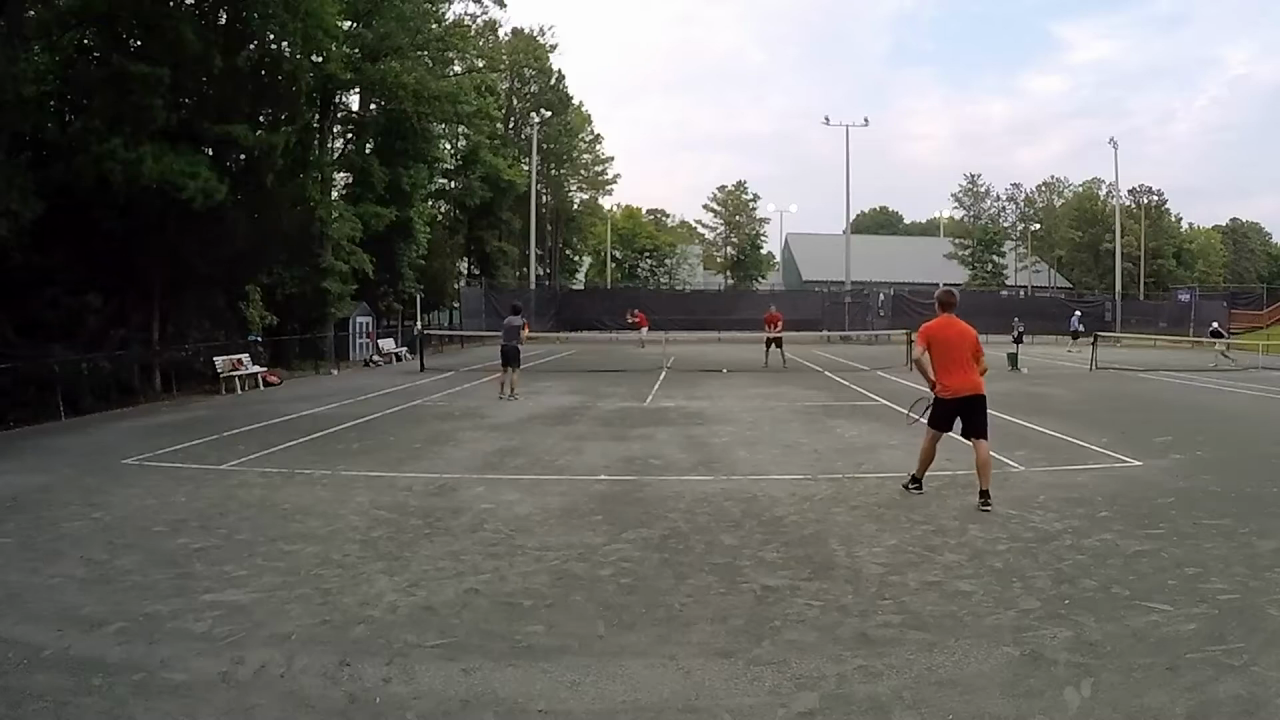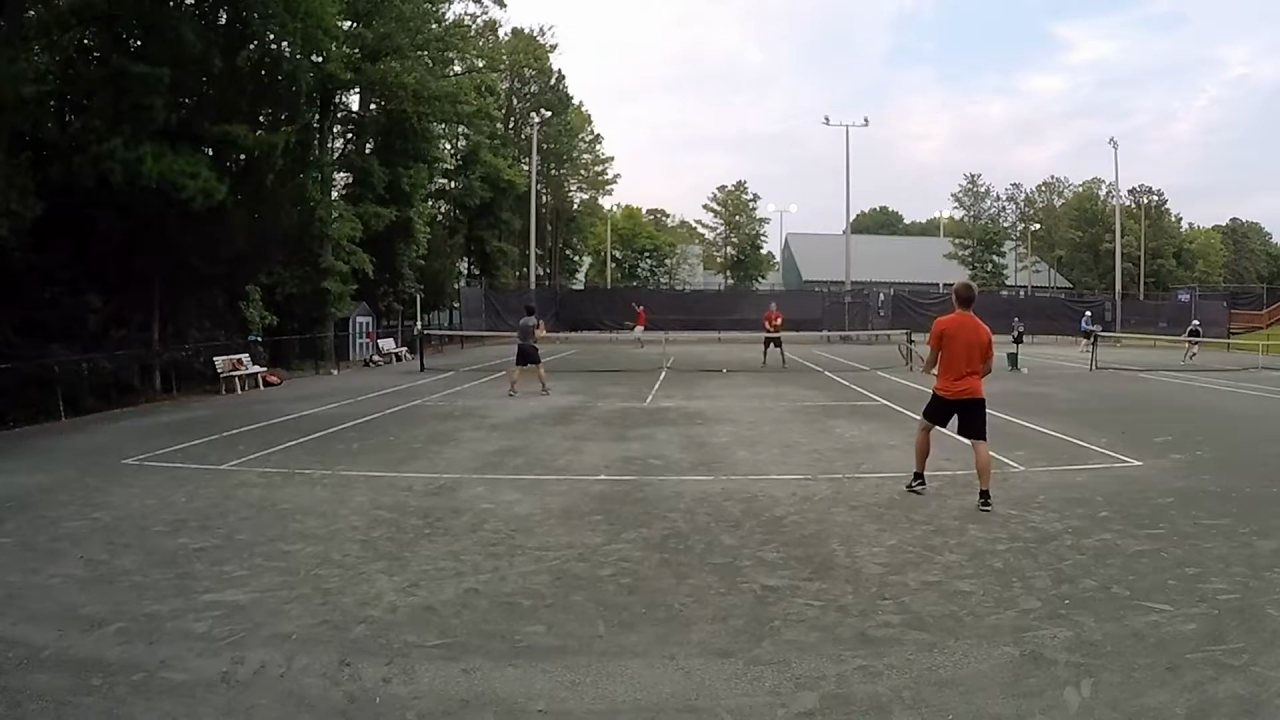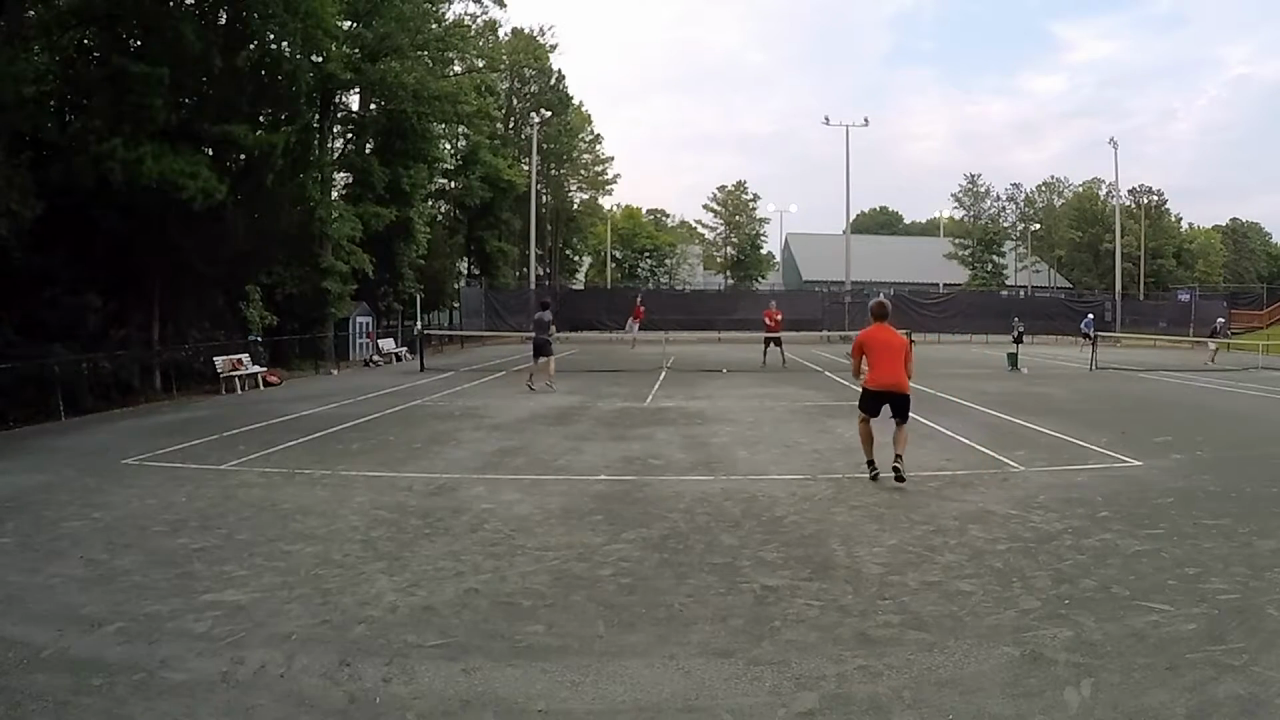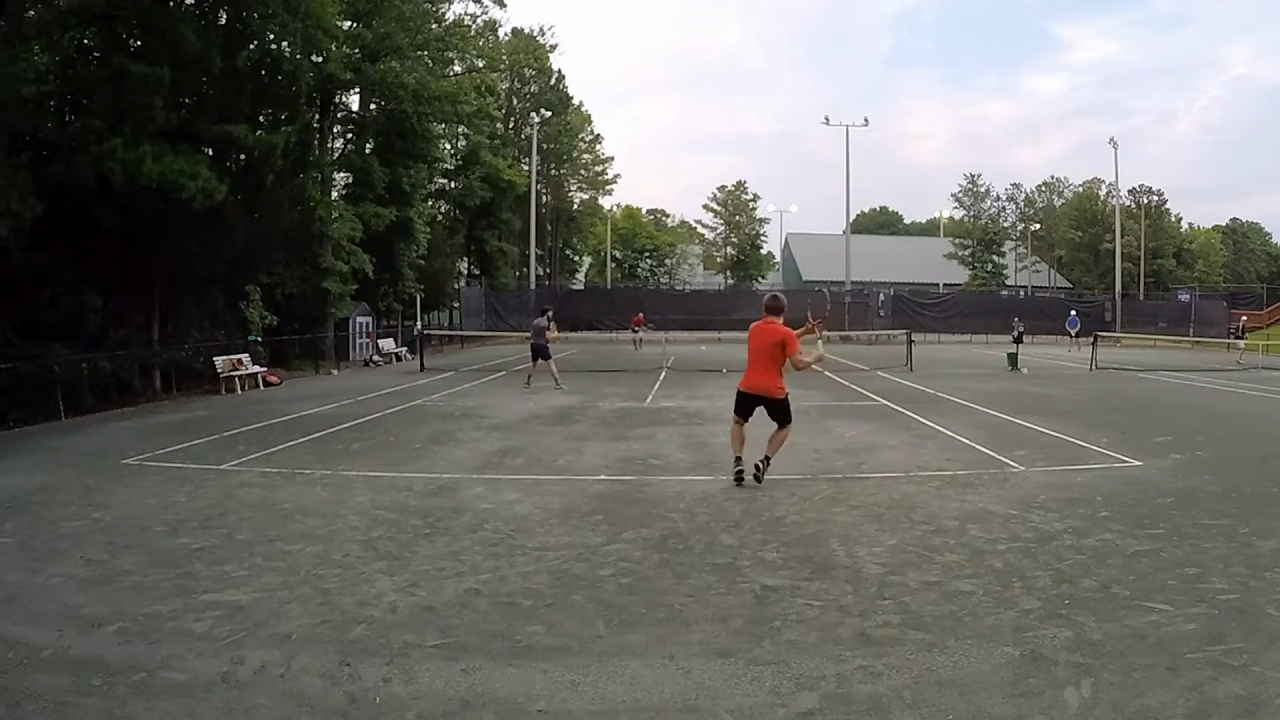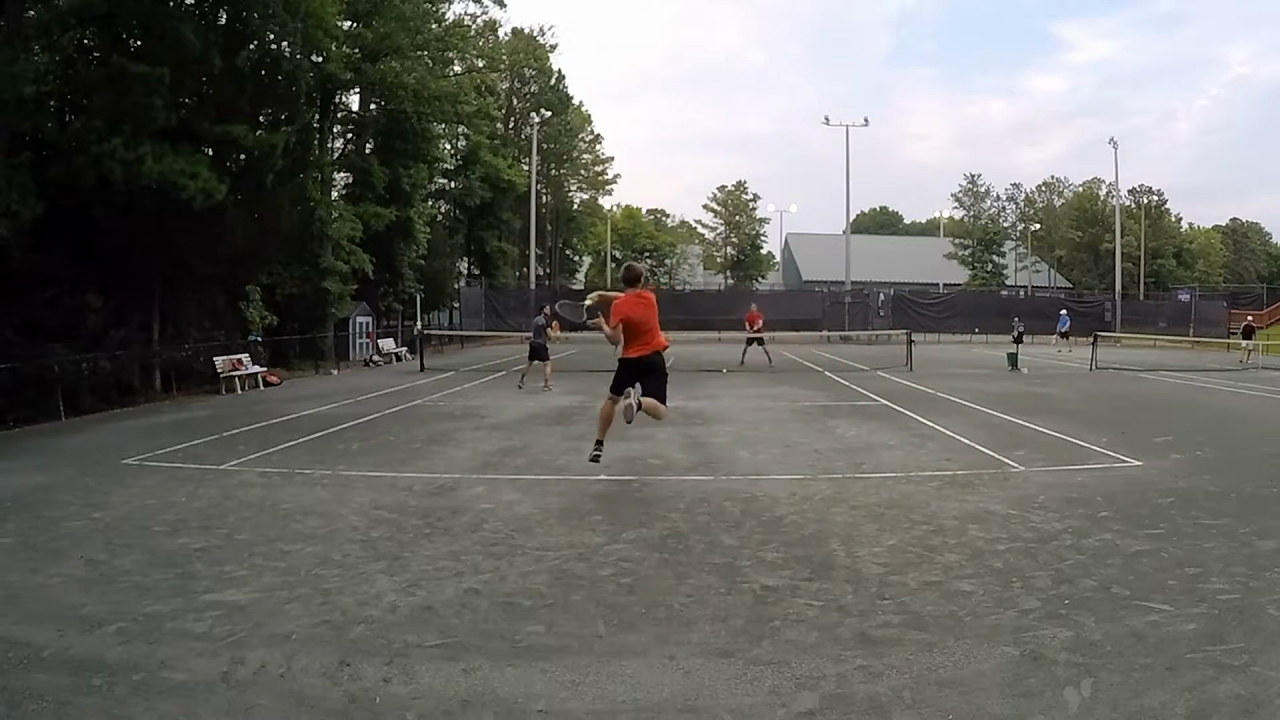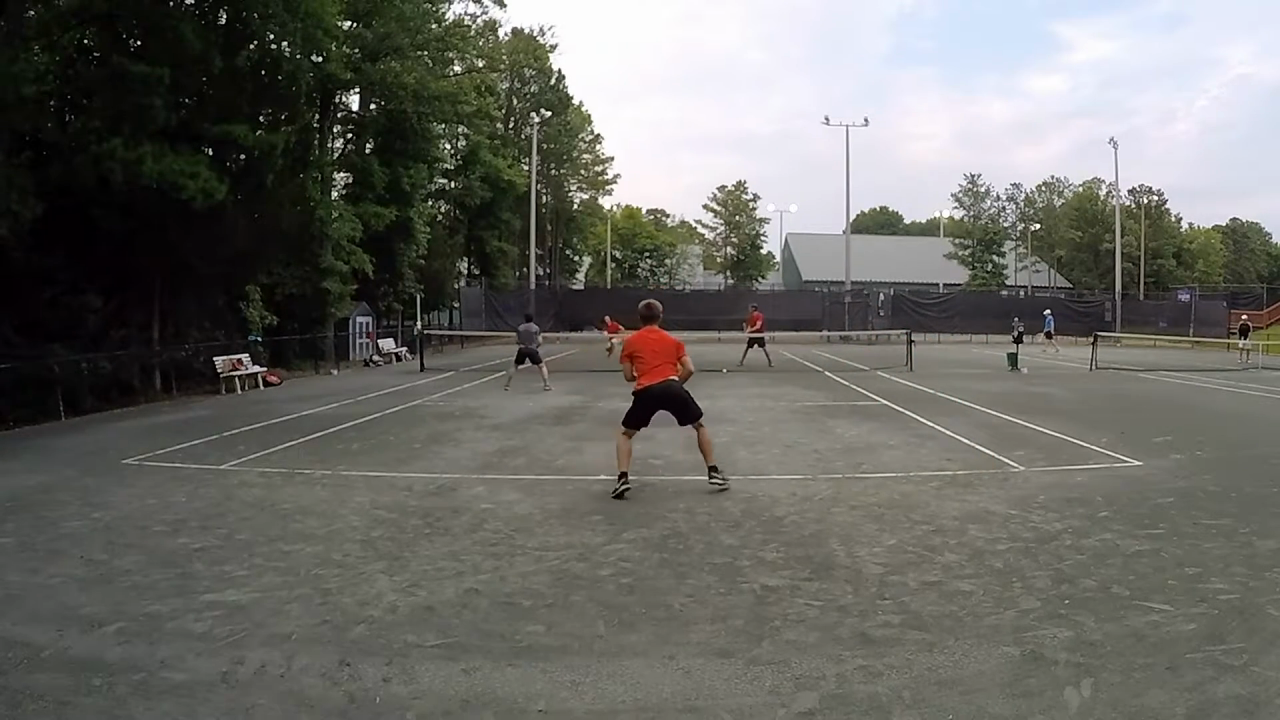
dt=0.7s
person 1, frame 1
left shoulder: (929, 329)
right shoulder: (970, 331)
left elbow: (917, 357)
right elbow: (983, 367)
left wrist: (931, 381)
left hip: (948, 393)
right hip: (975, 391)
left knee: (932, 438)
right knee: (980, 442)
left ankle: (916, 481)
right ankle: (985, 495)
person 1, frame 2
left shoulder: (942, 324)
right shoulder: (984, 330)
left elbow: (931, 361)
right elbow: (988, 368)
left wrist: (927, 368)
left hip: (946, 392)
right hip: (974, 394)
left knee: (924, 428)
right knee: (980, 443)
left ankle: (918, 478)
right ankle: (985, 495)
person 1, frame 3
left shoulder: (863, 336)
right shoulder: (902, 339)
left elbow: (855, 372)
right elbow: (909, 373)
left wrist: (860, 376)
left hip: (875, 385)
right hip: (901, 388)
left knee: (863, 420)
right knee: (901, 424)
left ankle: (871, 464)
right ankle: (898, 460)
person 1, frame 4
left shoulder: (753, 328)
right shoulder: (785, 333)
right elbow: (798, 364)
left wrist: (801, 332)
right wrist: (814, 357)
left hip: (747, 388)
right hip: (774, 391)
left knee: (738, 423)
right knee: (784, 427)
left ankle: (738, 463)
right ankle: (764, 462)
person 1, frame 5
left shoulder: (619, 306)
right shoulder: (650, 297)
left elbow: (614, 340)
left wrist: (602, 325)
right wrist: (601, 294)
left hip: (630, 359)
right hip: (653, 358)
left knee: (612, 400)
right knee: (659, 411)
left ankle: (598, 446)
right ankle: (636, 401)
person 1, frame 6
left shoulder: (630, 341)
right shoulder: (673, 340)
left elbow: (628, 375)
right elbow: (690, 369)
left hip: (645, 393)
right hip: (672, 388)
left knee: (625, 434)
right knee: (700, 427)
left ankle: (623, 479)
right ankle: (714, 473)
